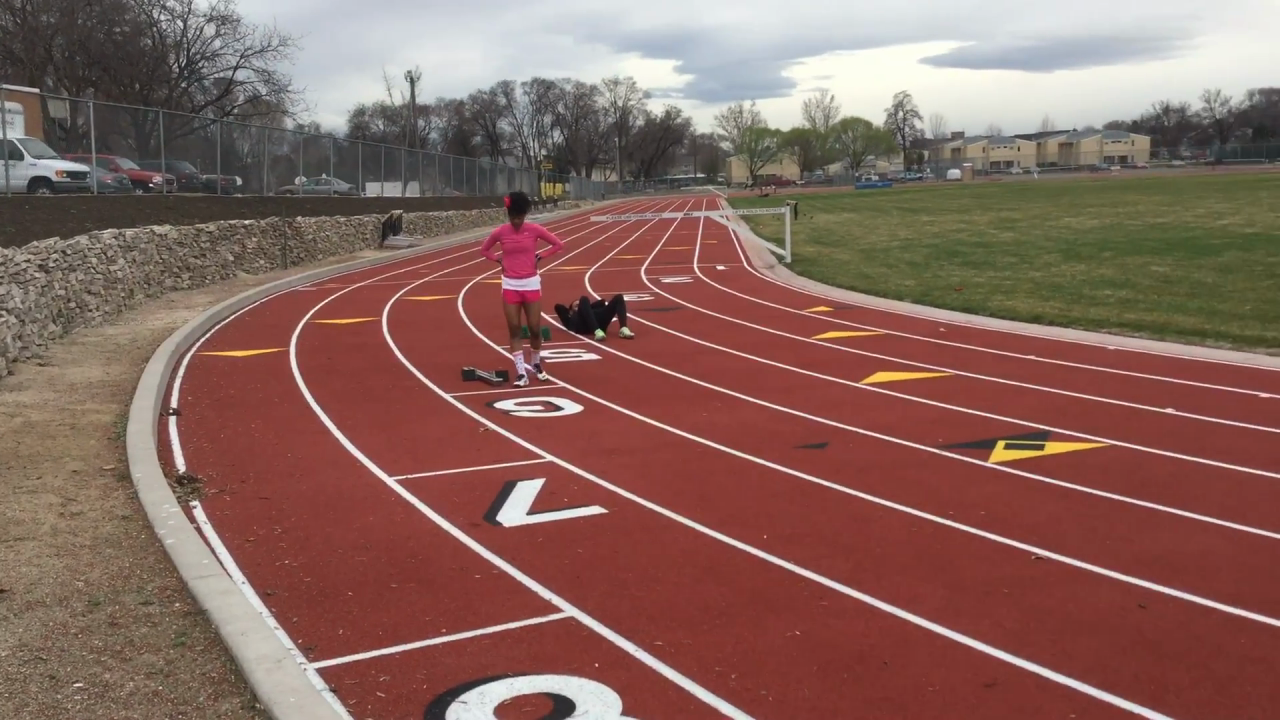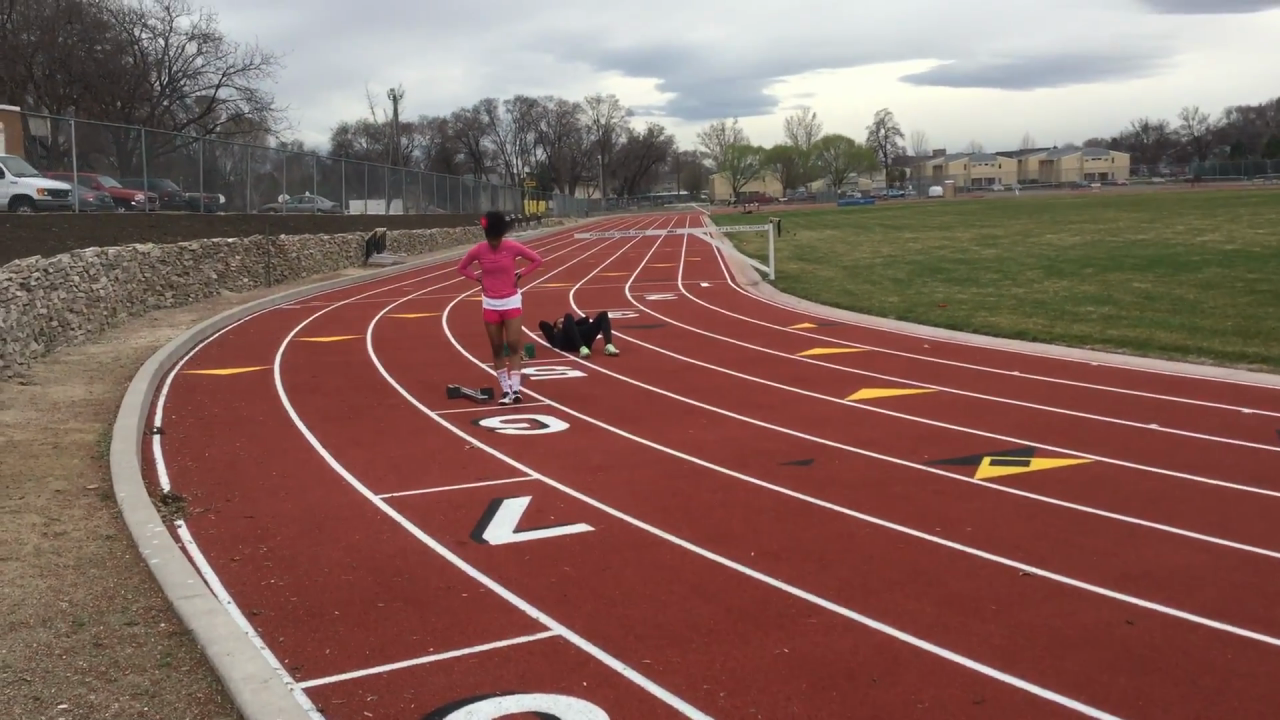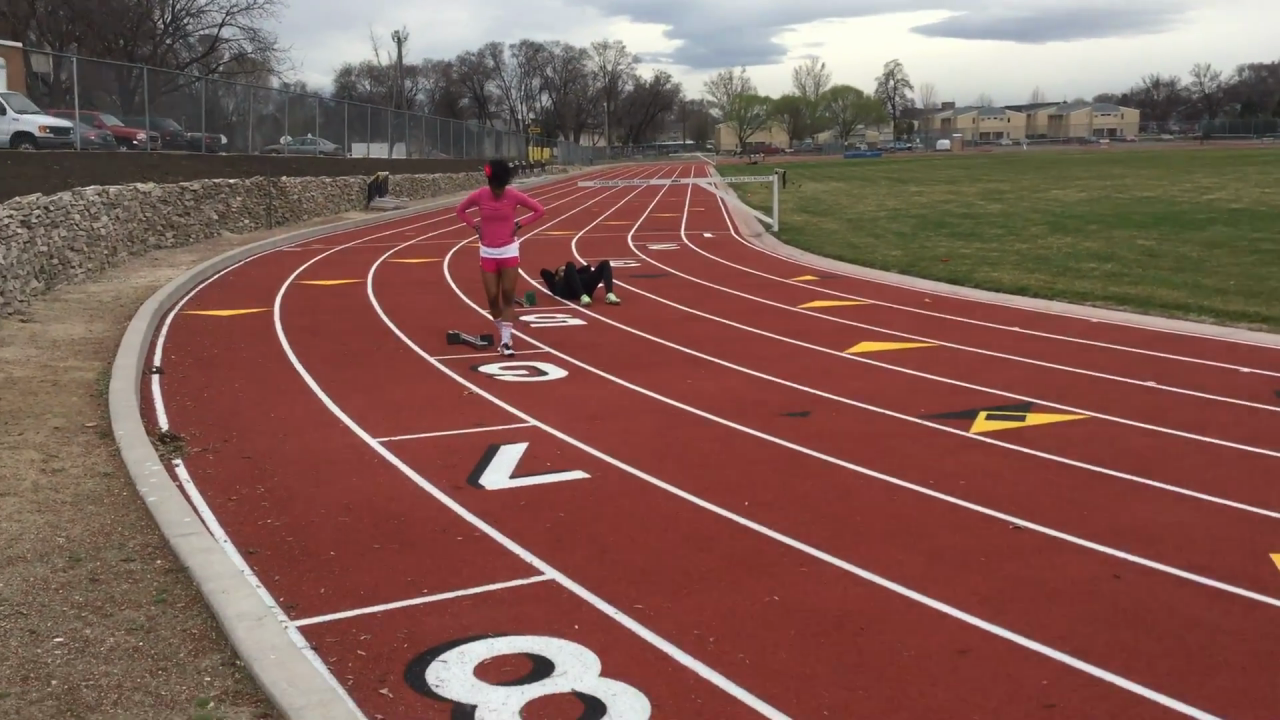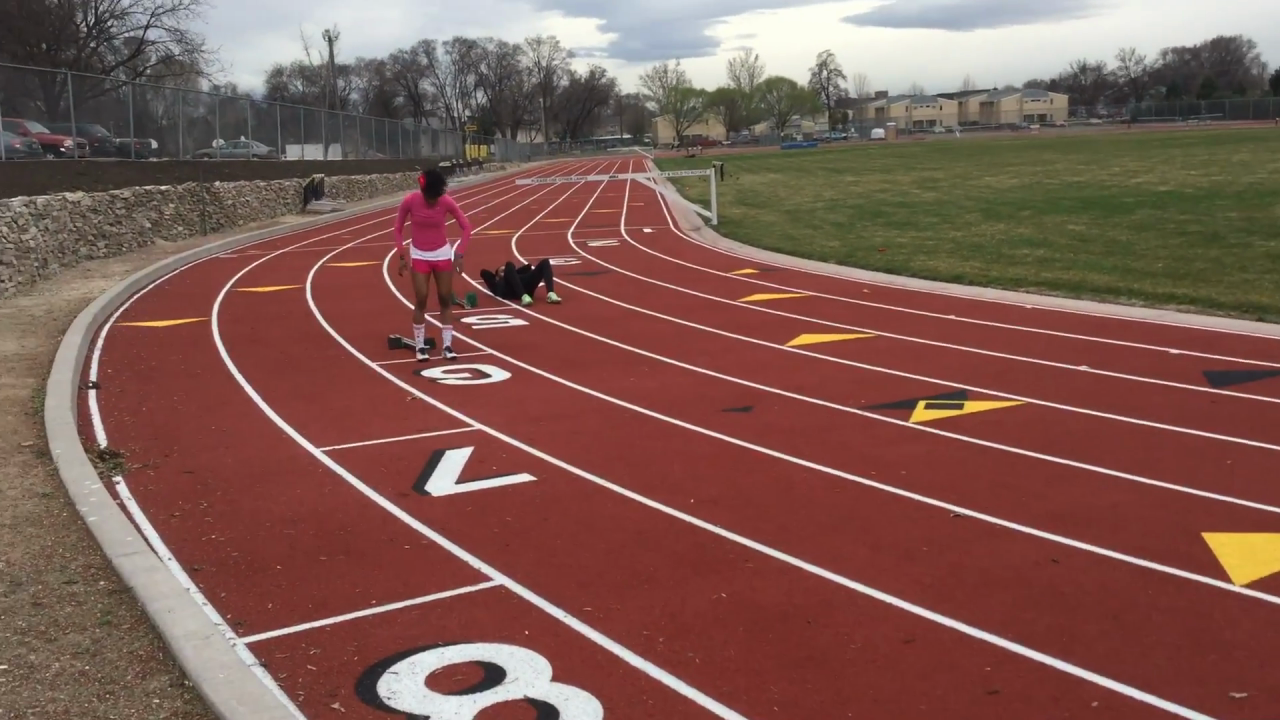
dt=0.4s
person 1, frame 1
left shoulder: (534, 229)
right shoulder: (500, 232)
left elbow: (558, 244)
right elbow: (484, 250)
left wrist: (539, 256)
right wrist: (499, 259)
left hip: (531, 283)
right hip: (510, 285)
left knee: (534, 329)
right knee: (514, 330)
left ankle: (536, 363)
right ankle: (521, 373)
person 1, frame 2
left shoulder: (513, 247)
right shoulder: (478, 250)
left elbow: (537, 260)
right elbow: (461, 268)
left wrist: (519, 275)
right wrist: (479, 278)
left hip: (511, 302)
right hip: (490, 304)
left knee: (513, 346)
right knee: (497, 349)
left ankle: (516, 389)
right ankle: (506, 389)
person 1, frame 3
left shoulder: (514, 196)
right shoulder: (479, 195)
left elbow: (540, 210)
right elbow: (459, 210)
left wrist: (519, 225)
right wrist: (475, 226)
left hip: (509, 251)
right hip: (487, 252)
left knee: (508, 297)
right knee: (492, 298)
left ankle: (506, 341)
right ankle: (503, 335)
person 1, frame 4
left shoulder: (447, 202)
right shoulder: (410, 200)
left elbow: (466, 227)
right elbow: (398, 229)
left wrist: (459, 255)
right wrist: (402, 256)
left hip: (442, 253)
right hip: (419, 255)
left knee: (445, 300)
right knee: (421, 300)
left ankle: (447, 345)
right ankle: (420, 346)
